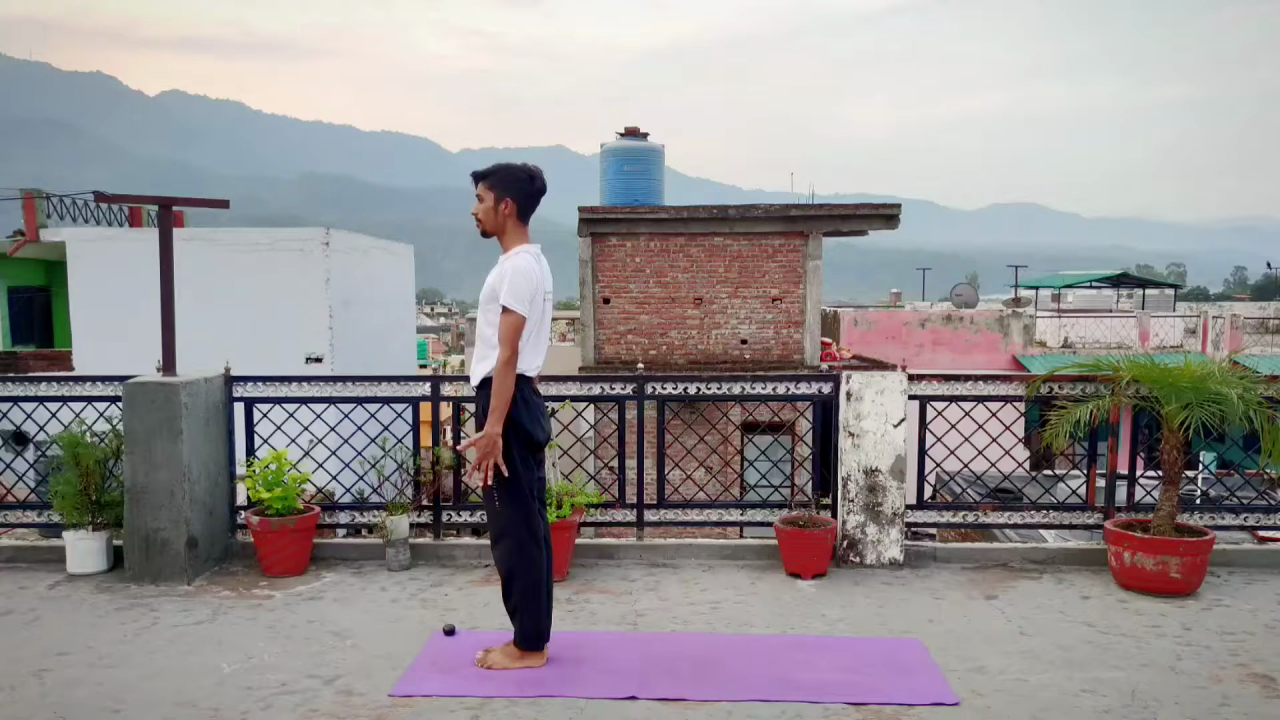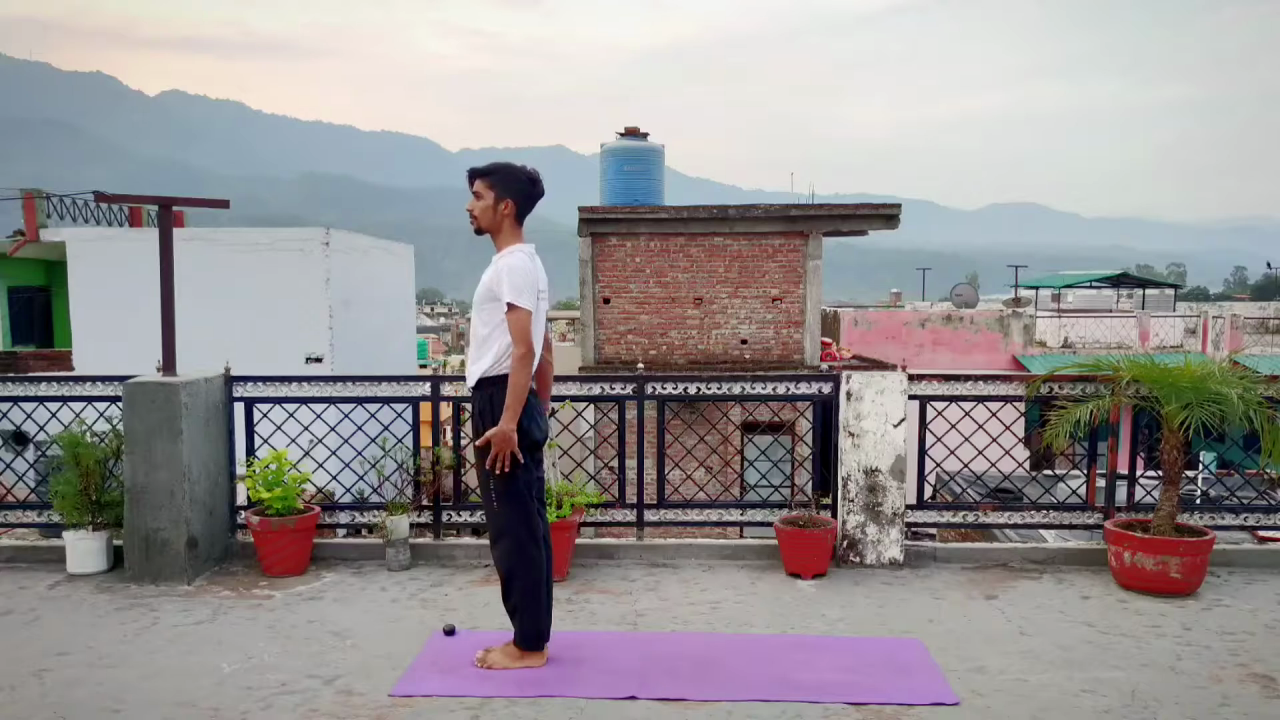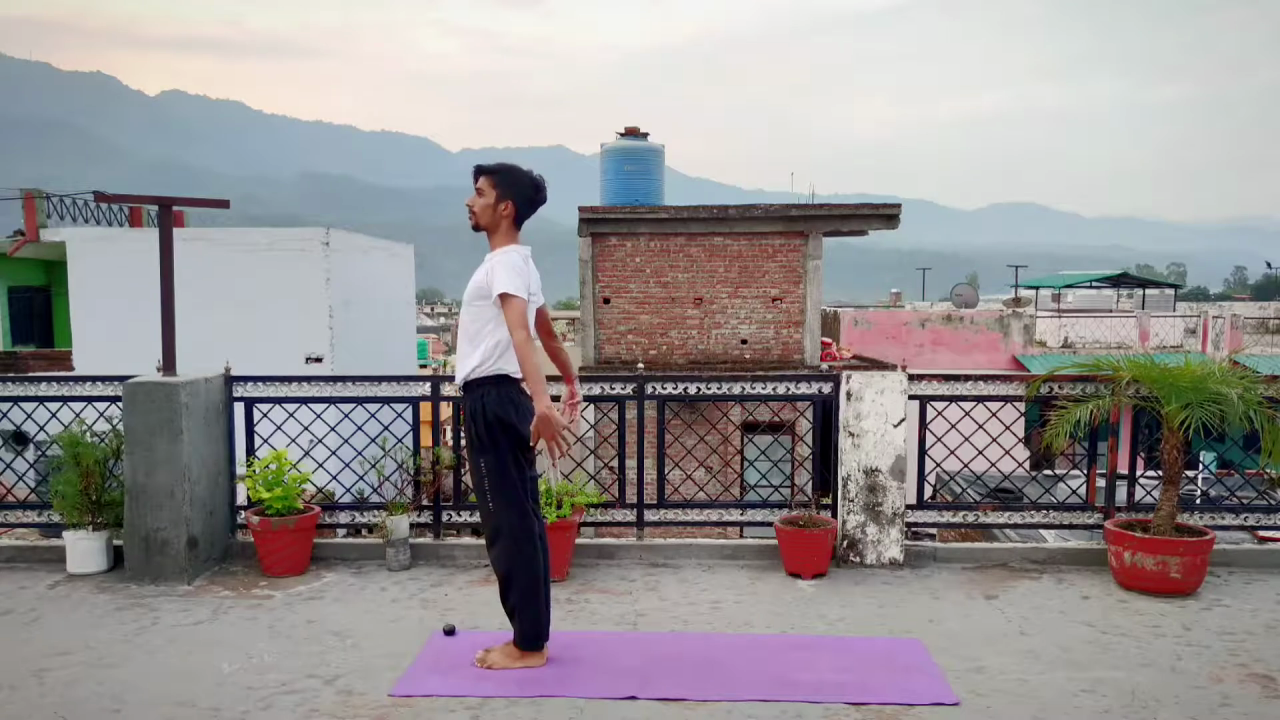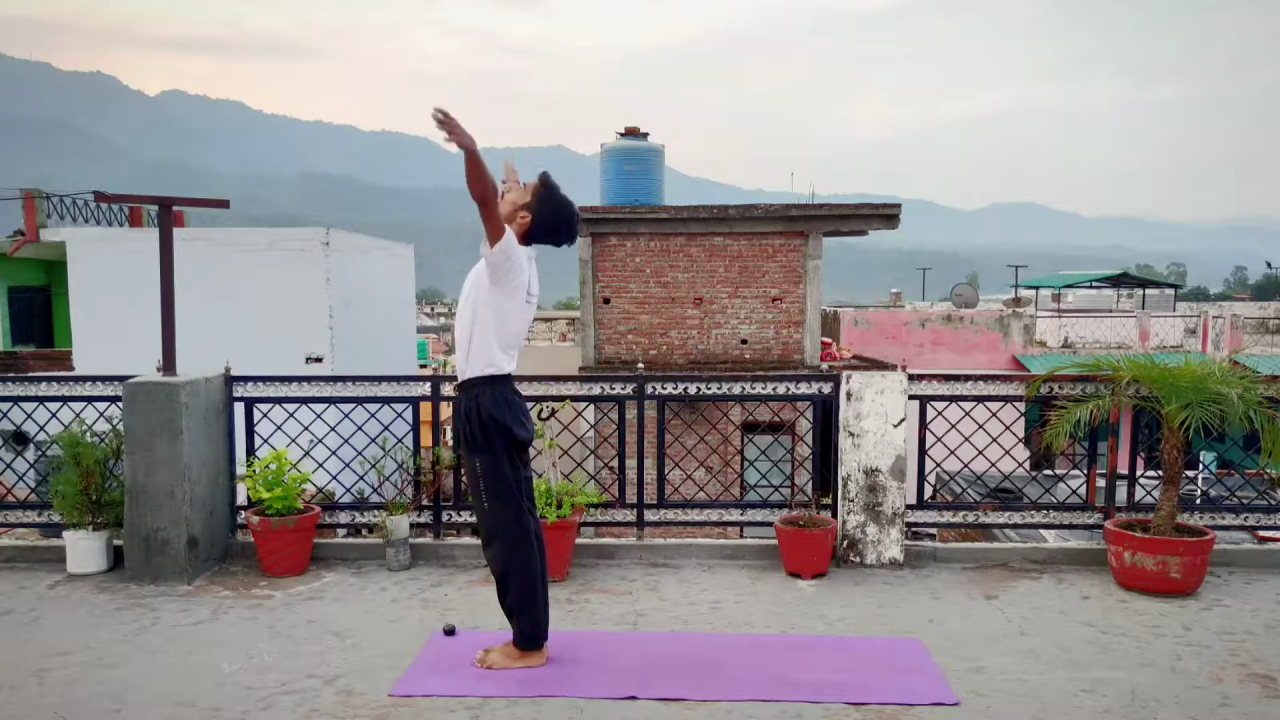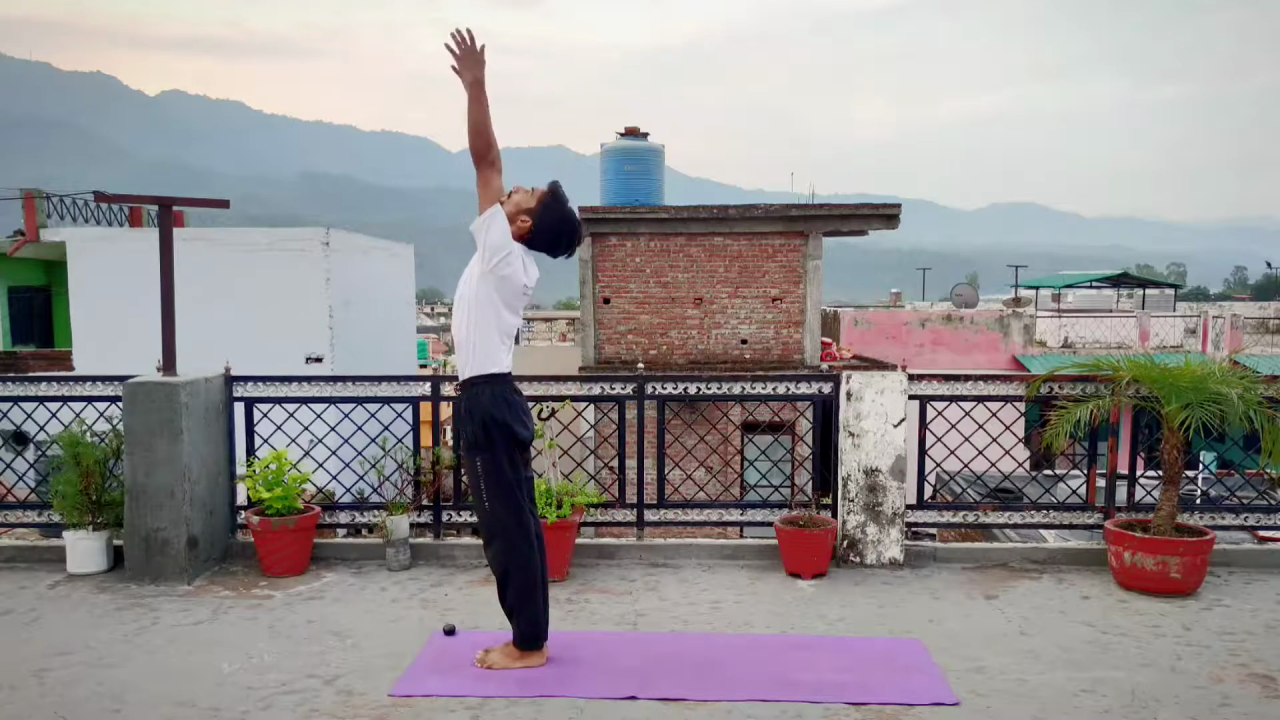
dt=0.3s
person 1, frame 1
left shoulder: (516, 267)
right shoulder: (531, 262)
left elbow: (508, 353)
left wrist: (493, 427)
left hip: (508, 404)
right hip: (521, 401)
left knee: (514, 528)
right knee: (526, 525)
left ankle: (528, 646)
right ankle: (532, 637)
person 1, frame 2
left shoulder: (511, 265)
right shoulder: (524, 263)
left elbow: (522, 349)
right elbow: (542, 346)
left wrist: (507, 421)
right wrist: (538, 407)
left hip: (501, 401)
right hip: (513, 404)
left knee: (512, 526)
right knee: (525, 524)
left ankle: (527, 646)
right ankle: (530, 635)
person 1, frame 3
left shoulder: (504, 263)
right shoulder: (516, 263)
left elbow: (521, 334)
right elbow: (547, 331)
left wrist: (540, 400)
right wrist: (571, 381)
left hip: (492, 402)
right hip: (498, 400)
left knee: (509, 525)
right knee: (520, 523)
left ankle: (528, 645)
right ankle: (530, 636)
person 1, frame 4
left shoulder: (508, 260)
right shoulder: (513, 247)
left elbow: (488, 203)
right elbow: (498, 205)
left wrist: (470, 150)
right wrist: (515, 184)
left hip: (487, 401)
right hip: (498, 401)
left knee: (507, 527)
right knee: (517, 525)
left ankle: (527, 643)
right ankle: (529, 635)
person 1, frame 5
left shoulder: (501, 251)
right shoulder: (516, 259)
left elbow: (485, 163)
right elbow: (493, 166)
left wrist: (475, 83)
right wrist: (476, 86)
left hip: (485, 401)
right hip: (496, 399)
left knee: (506, 525)
right knee: (515, 522)
left ankle: (527, 644)
right ankle: (530, 634)
